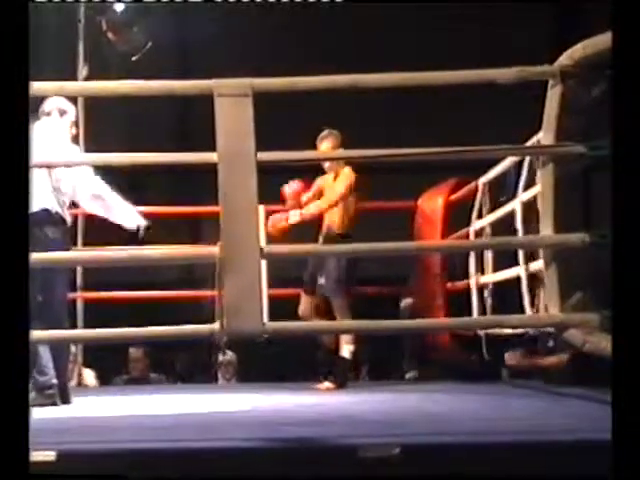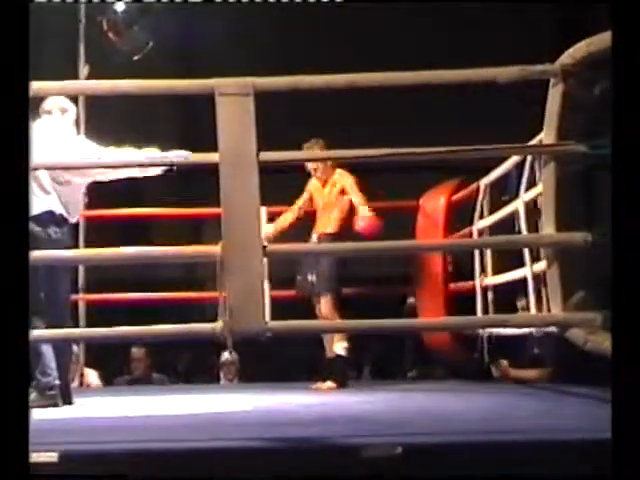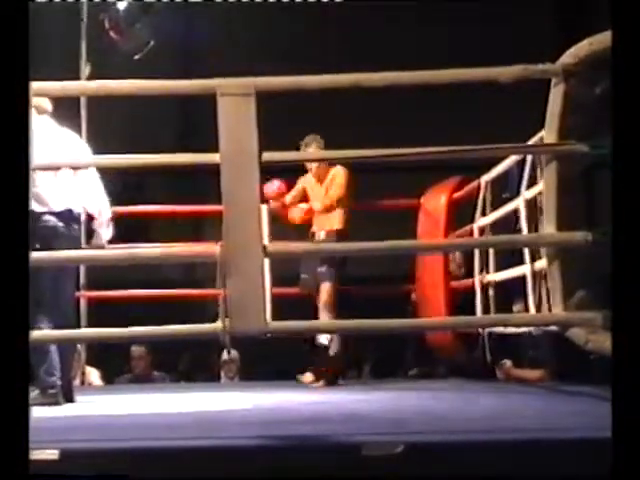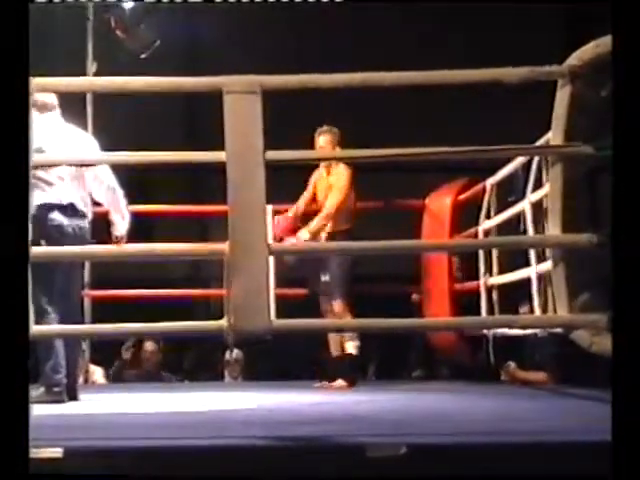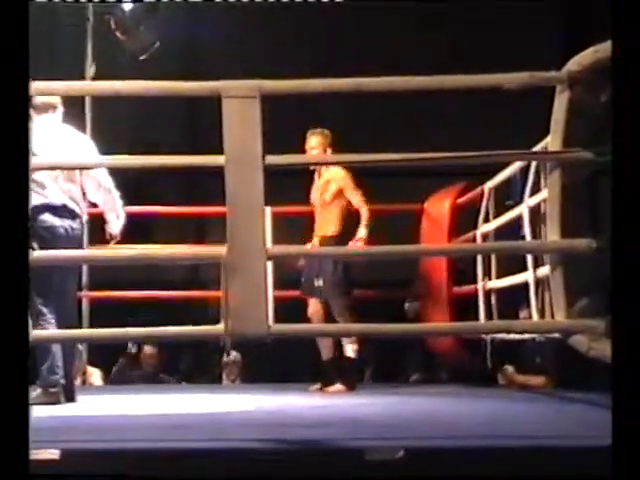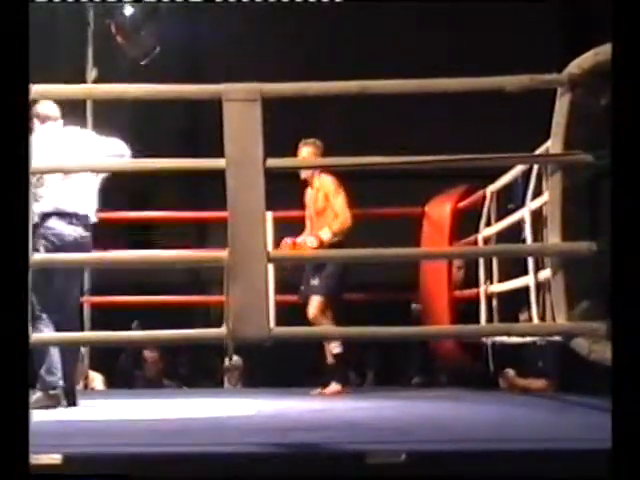
dt=0.5s
person 1, frame 1
left shoulder: (32, 143)
right shoulder: (60, 146)
right elbow: (90, 189)
right wrist: (129, 214)
left hip: (36, 227)
right hip: (48, 228)
left knee: (36, 309)
right knee: (54, 310)
left ankle: (44, 384)
right ankle: (58, 385)
person 1, frame 2
left shoulder: (32, 139)
right shoulder: (65, 142)
right elbow: (111, 161)
left hip: (34, 228)
right hip: (53, 228)
left knee: (37, 310)
right knee: (58, 310)
left ankle: (47, 385)
right ankle: (60, 386)
person 1, frame 3
left shoulder: (33, 135)
right shoulder: (72, 140)
right elbow: (93, 188)
right wrist: (102, 228)
left hip: (39, 223)
right hip: (70, 226)
left knee: (41, 308)
right knee: (63, 307)
left ankle: (49, 385)
right ankle: (64, 384)
person 1, frame 4
left shoulder: (34, 133)
right shoulder: (81, 137)
right elbow: (105, 181)
right wrist: (120, 220)
left hip: (46, 220)
right hip: (77, 222)
left knee: (48, 303)
right knee: (70, 303)
left ankle: (54, 383)
right ankle: (70, 381)
person 1, frame 5
left shoulder: (31, 136)
right shoulder: (78, 138)
right elbow: (100, 182)
right wrist: (115, 219)
left hip: (41, 222)
right hip: (71, 224)
left knee: (43, 306)
right knee: (66, 306)
left ankle: (50, 383)
right ankle: (66, 384)
person 1, frame 6
left shoulder: (35, 142)
right shoulder: (81, 138)
right elbow: (121, 151)
left hip: (50, 228)
right hip: (81, 231)
left knee: (42, 311)
right knee: (67, 312)
left ankle: (50, 388)
right ankle: (67, 389)
person 2, frame 1
left shoulder: (348, 177)
right shoulder: (324, 179)
left elbow: (328, 203)
right elbow: (309, 200)
left wrist: (297, 215)
right wrist: (295, 201)
left hip: (339, 245)
right hip: (322, 244)
left knee: (341, 312)
right knee: (306, 310)
left ankle: (340, 374)
right ankle: (332, 357)
person 2, frame 2
left shoulder: (344, 178)
right shoulder: (313, 184)
left elbow: (357, 198)
right elbow: (297, 210)
left wrist: (364, 212)
right wrist: (274, 228)
left hip: (332, 244)
right hip: (313, 245)
left knee: (329, 310)
right knee: (321, 313)
left ankle: (339, 373)
right ankle: (331, 371)
person 2, frame 3
left shoulder: (340, 173)
right shoulder: (306, 179)
left elbow: (335, 200)
right elbow: (286, 204)
left wrist: (316, 205)
right wrist: (277, 198)
left hip: (335, 240)
right hip: (315, 242)
left knee: (326, 298)
right knee: (323, 304)
left ankle: (320, 362)
right ankle: (332, 369)
person 2, frame 4
left shoulder: (344, 173)
right shoulder: (318, 174)
left elbow: (330, 211)
right elbow: (302, 204)
left wrist: (303, 236)
right wrist: (288, 218)
left hip: (339, 242)
right hip: (322, 243)
left knee: (340, 308)
right knee: (327, 311)
left ankle: (349, 373)
right ankle: (337, 370)
person 2, frame 5
left shoulder: (340, 175)
right shoulder: (317, 177)
left elbow: (363, 208)
left wrist: (362, 232)
left hip: (334, 248)
right hip: (317, 249)
left knee: (342, 314)
right knee: (314, 314)
left ankle: (348, 376)
right ankle: (329, 375)
person 2, frame 6
left shoulder: (329, 182)
right shoulder: (308, 192)
left elbow: (346, 219)
left wrist: (322, 237)
right wrist: (295, 243)
left knee: (315, 312)
right knee: (324, 317)
left ankle: (340, 372)
right ankle: (333, 376)
